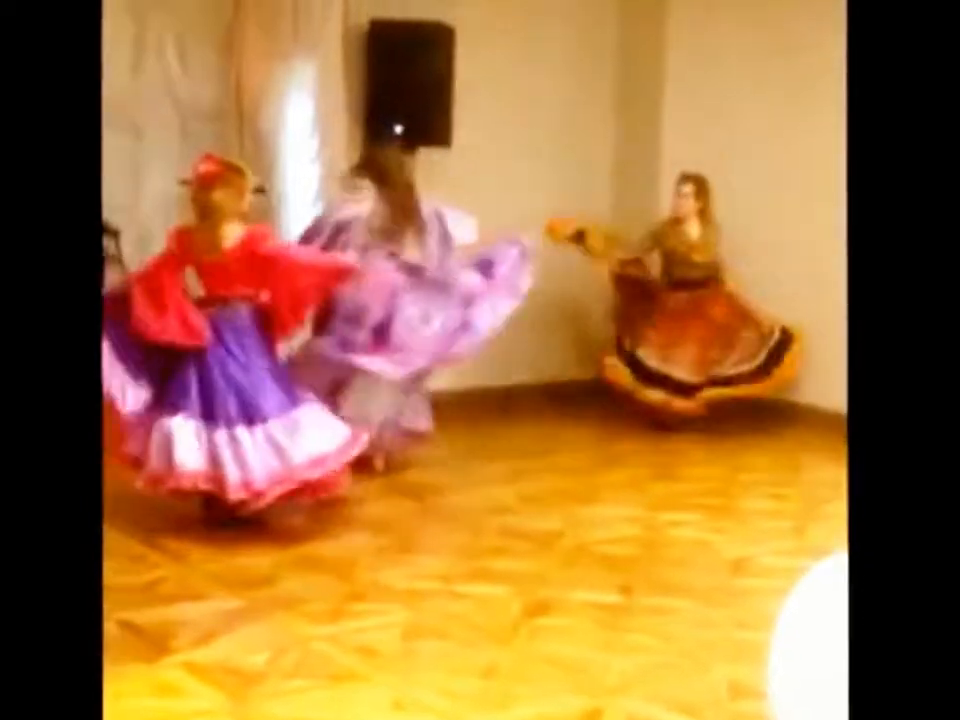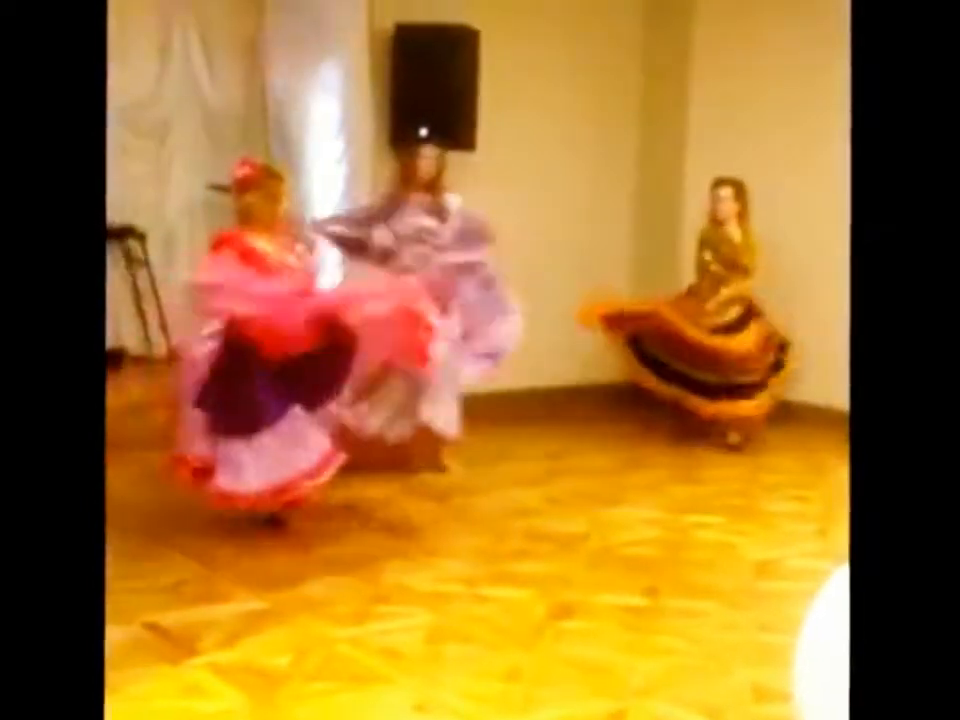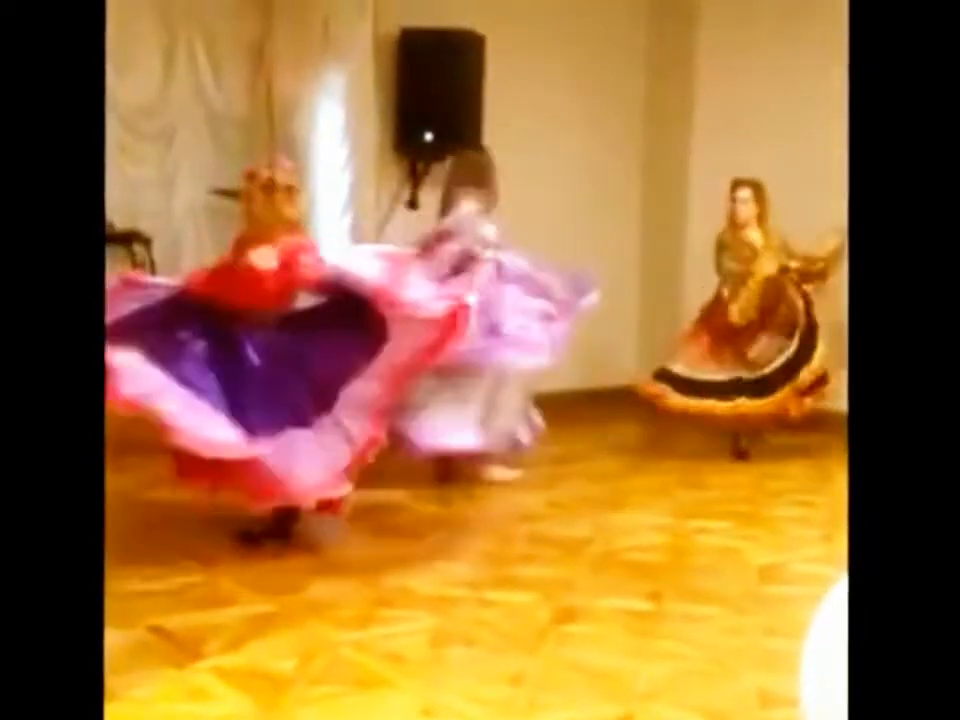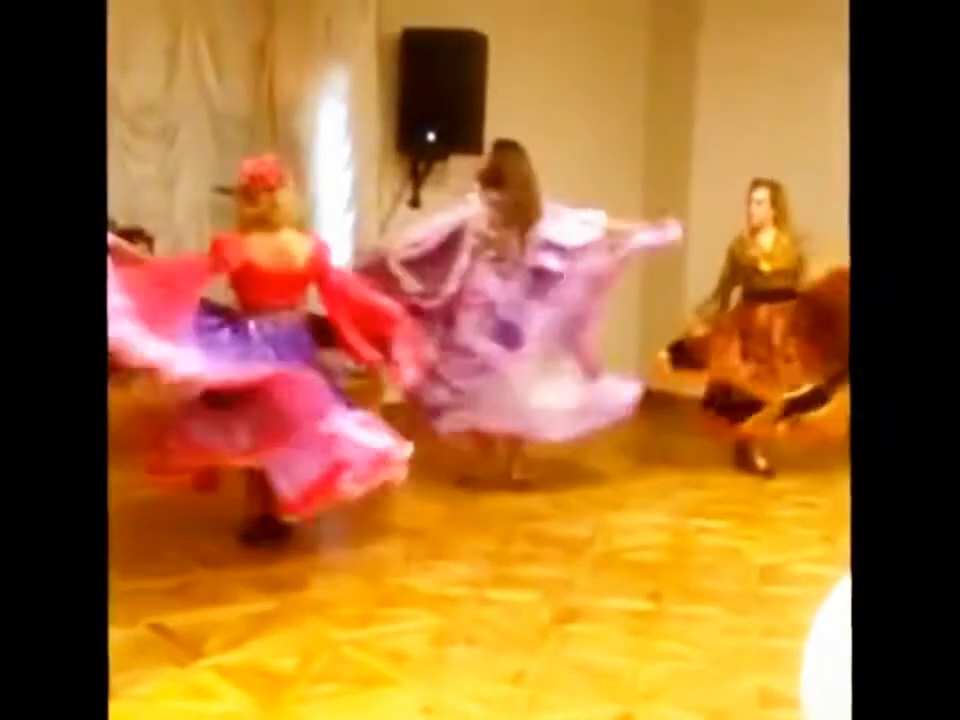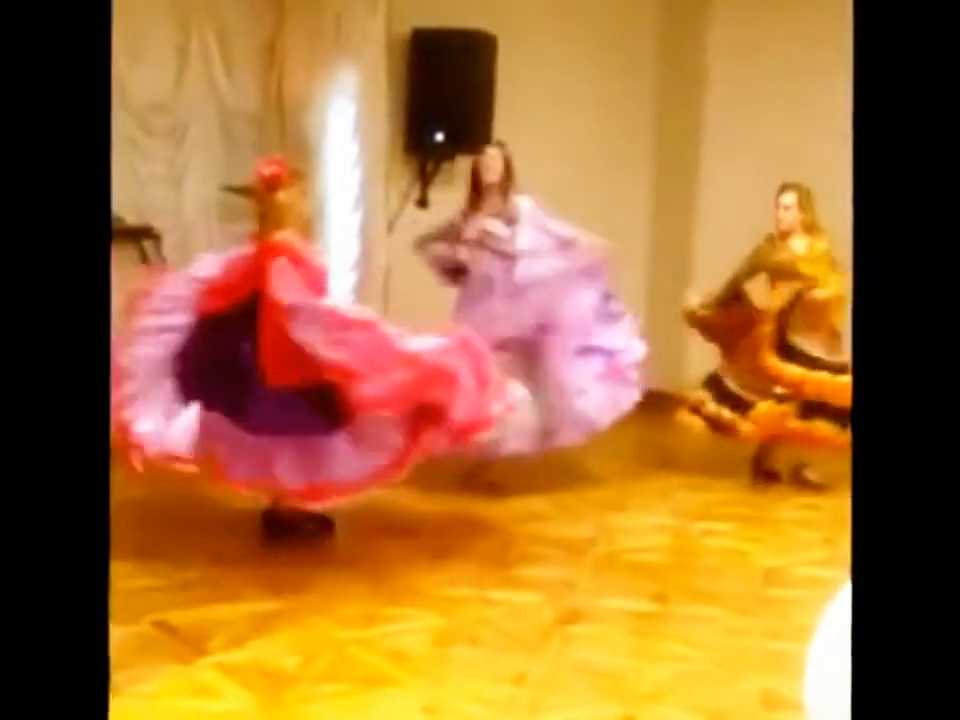
dt=0.4s
person 1, frame 1
left shoulder: (185, 239)
right shoulder: (253, 239)
left elbow: (155, 283)
right elbow: (301, 265)
right wrist: (341, 266)
left hip: (202, 333)
right hip: (243, 333)
left knee: (206, 409)
right knee: (256, 405)
left ankle: (213, 493)
right ankle: (245, 495)
person 1, frame 2
left shoulder: (287, 244)
right shoulder: (234, 244)
left elbow: (303, 287)
right elbow: (214, 282)
left hip: (293, 343)
right hip: (258, 348)
right knee: (268, 419)
left ankle: (261, 494)
right ankle: (264, 498)
person 1, frame 3
left shoulder: (296, 248)
right shoulder: (246, 244)
left elbow: (322, 278)
right elbow: (218, 283)
left hip: (272, 350)
right hip: (241, 347)
left knee: (269, 434)
left ankle: (281, 513)
right ankle: (287, 504)
person 1, frame 4
left shoulder: (232, 248)
right shoulder: (310, 248)
left elbow: (180, 276)
right elbow: (349, 297)
right wrist: (389, 327)
left hip: (251, 345)
right hip: (295, 343)
left knee: (250, 433)
right knee: (292, 432)
left ankle: (262, 515)
right ankle: (278, 512)
person 1, frame 5
left shoulder: (270, 243)
right shoulder: (284, 248)
right elbow: (289, 298)
left hip: (279, 349)
right hip: (291, 350)
right knee: (297, 432)
left ankle: (294, 508)
right ankle: (284, 512)
person 2, frame 1
left shoulder: (363, 200)
right shoulder: (414, 206)
left elbow: (315, 239)
right elbow: (456, 225)
left hip: (369, 293)
right hip: (403, 294)
left knee: (363, 367)
right knee: (394, 370)
left ankle: (373, 448)
right ankle: (384, 445)
person 2, frame 2
left shoulder: (448, 204)
right shoulder: (395, 201)
left elbow: (473, 236)
right elbow: (356, 223)
right wrist: (323, 227)
left hip: (436, 293)
left knee: (433, 368)
right knee: (393, 366)
left ankle: (440, 444)
person 2, frame 3
left shoulder: (468, 210)
right shoulder: (469, 208)
right elbow: (453, 242)
left hip: (493, 300)
right hip: (476, 303)
right knee: (492, 376)
left ankle: (446, 459)
right ankle: (489, 461)
person 2, frame 4
left shoulder: (475, 205)
right shoulder: (540, 210)
left elbow: (430, 236)
right elbow: (593, 225)
left wrist: (390, 258)
right wrist: (643, 232)
left hip: (481, 300)
right hip: (523, 302)
left knee: (479, 382)
right knee: (529, 383)
left ankle: (493, 462)
right ankle: (514, 467)
person 2, frame 5
left shoulder: (520, 205)
right shoulder: (471, 209)
left elbow: (555, 233)
right elbow: (443, 238)
left hip: (513, 300)
right hip: (481, 299)
left knee: (509, 380)
person 3, frame 1
left shoulder: (711, 229)
right shoulder: (666, 232)
right elbow: (636, 256)
left wrist: (721, 287)
left hip: (709, 303)
right hip: (676, 304)
right knee: (670, 358)
right ankle: (668, 408)
person 3, frame 2
left shoulder: (745, 234)
right shoulder: (709, 235)
right elbow: (708, 272)
right wrist: (734, 289)
left hip: (738, 308)
right hip: (714, 308)
right knee: (728, 364)
left ankle: (735, 424)
right ankle: (732, 426)
person 3, frame 3
left shoulder: (772, 237)
right shoulder: (727, 239)
left elbow: (798, 264)
right elbow: (732, 276)
left wrist: (832, 253)
right wrist: (759, 274)
left hip: (768, 316)
right hip: (736, 315)
left knee: (769, 378)
right knee: (745, 378)
left ankle: (742, 434)
right ankle: (740, 435)
person 3, frame 4
left shoulder: (790, 241)
right shoulder: (740, 245)
left elbow: (803, 279)
right elbow: (725, 287)
left wrist: (823, 282)
right wrist: (703, 320)
left hip: (786, 322)
right hip: (750, 321)
left knee: (785, 387)
right knee: (753, 388)
left ankle: (747, 446)
right ankle: (750, 452)
person 3, frame 5
left shoulder: (821, 247)
right shoulder: (769, 247)
left elbow: (836, 284)
right elbow: (738, 279)
right wrist: (707, 305)
left hip: (816, 330)
right hip: (784, 330)
left knee: (817, 395)
right knee: (783, 395)
right ankle: (765, 459)
